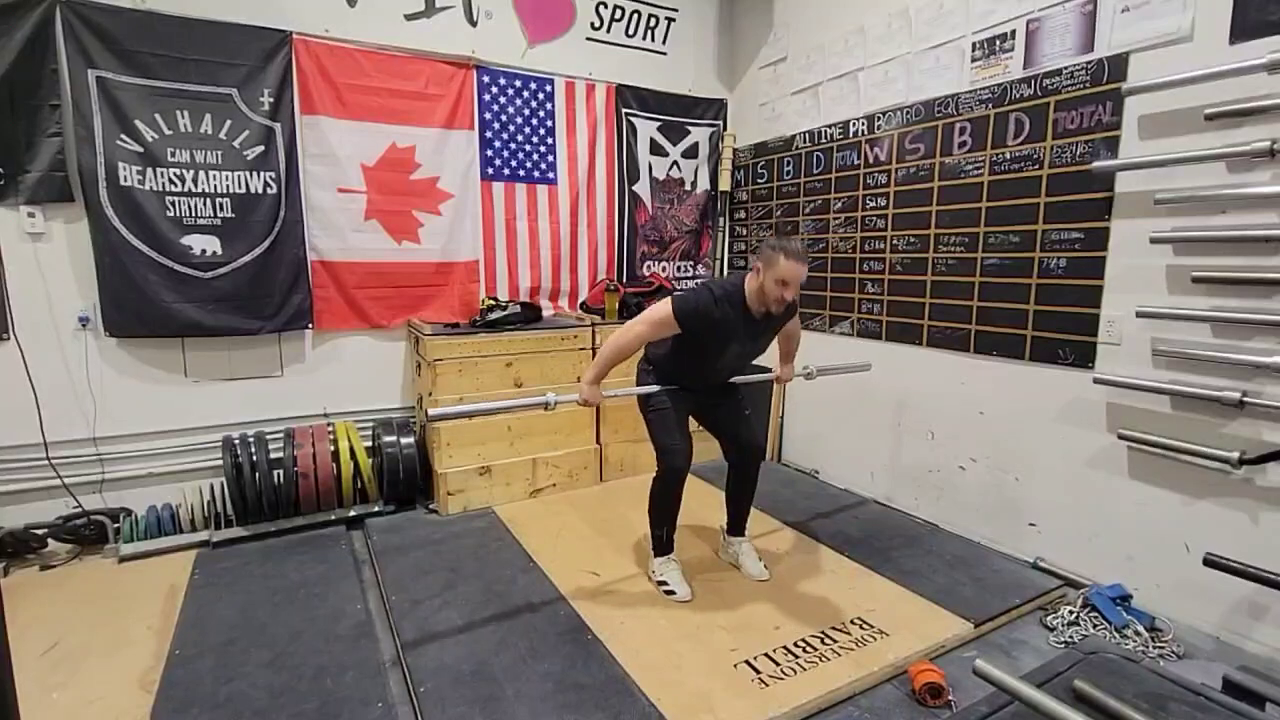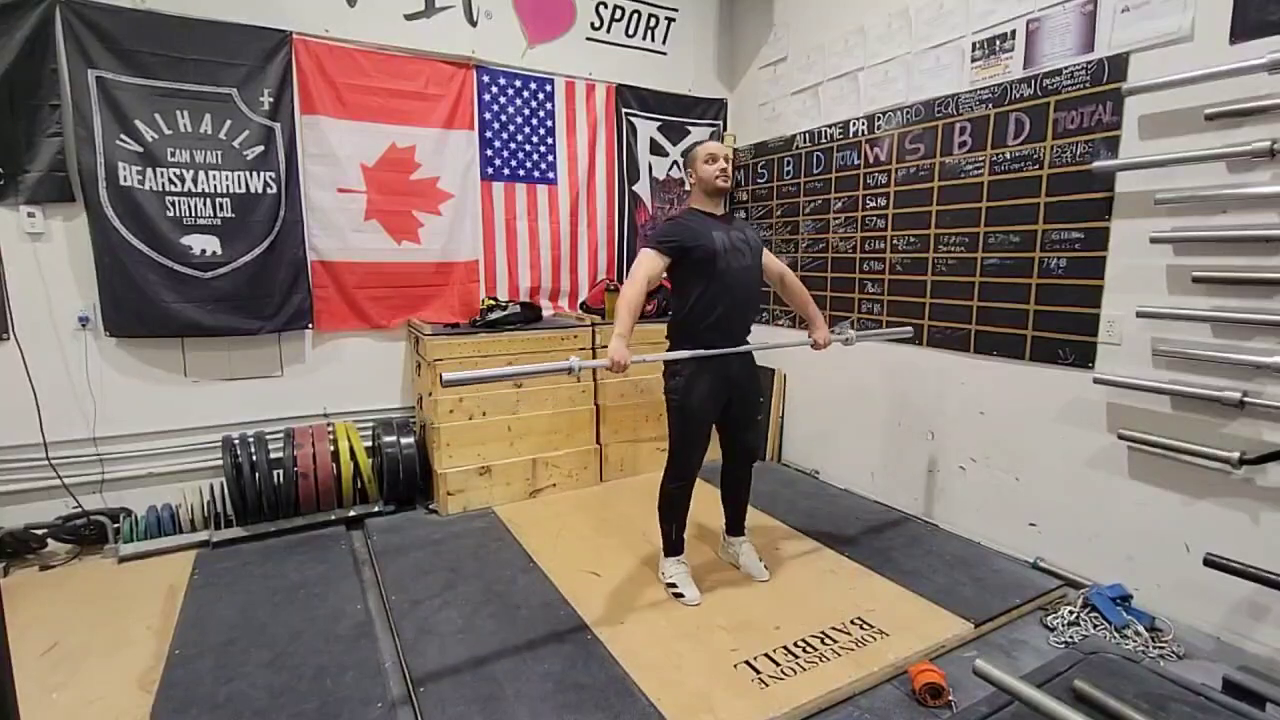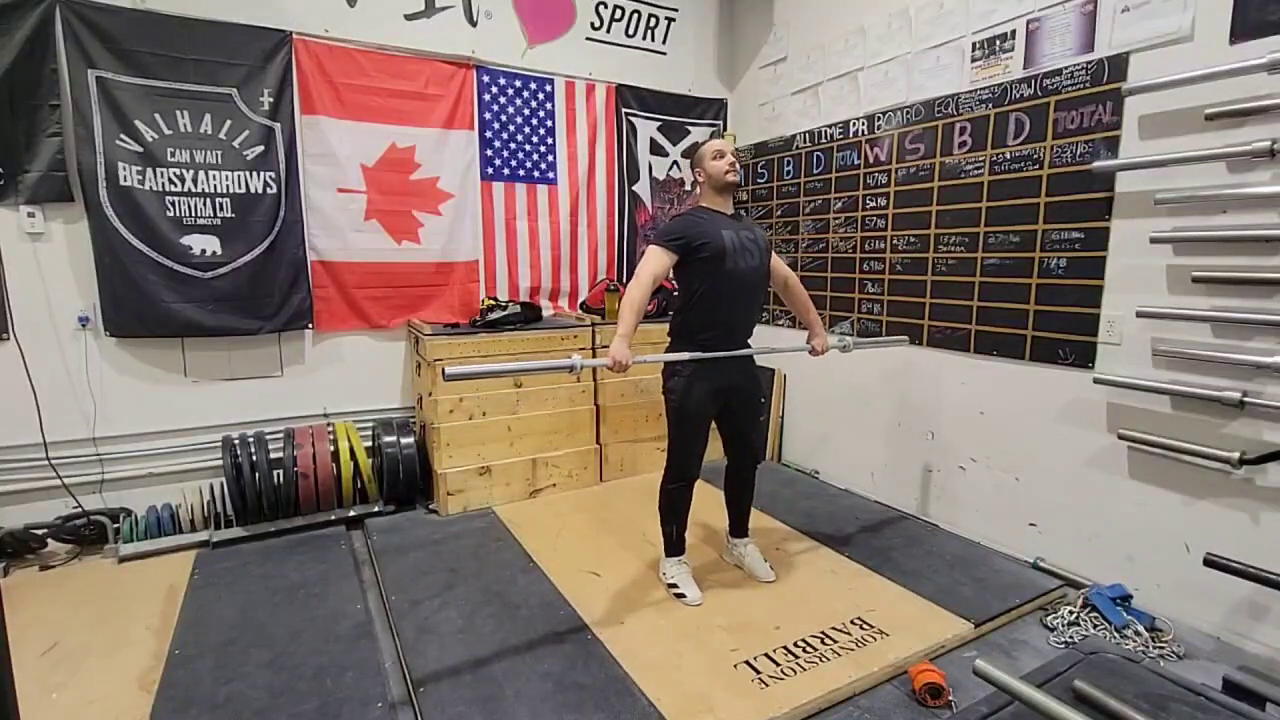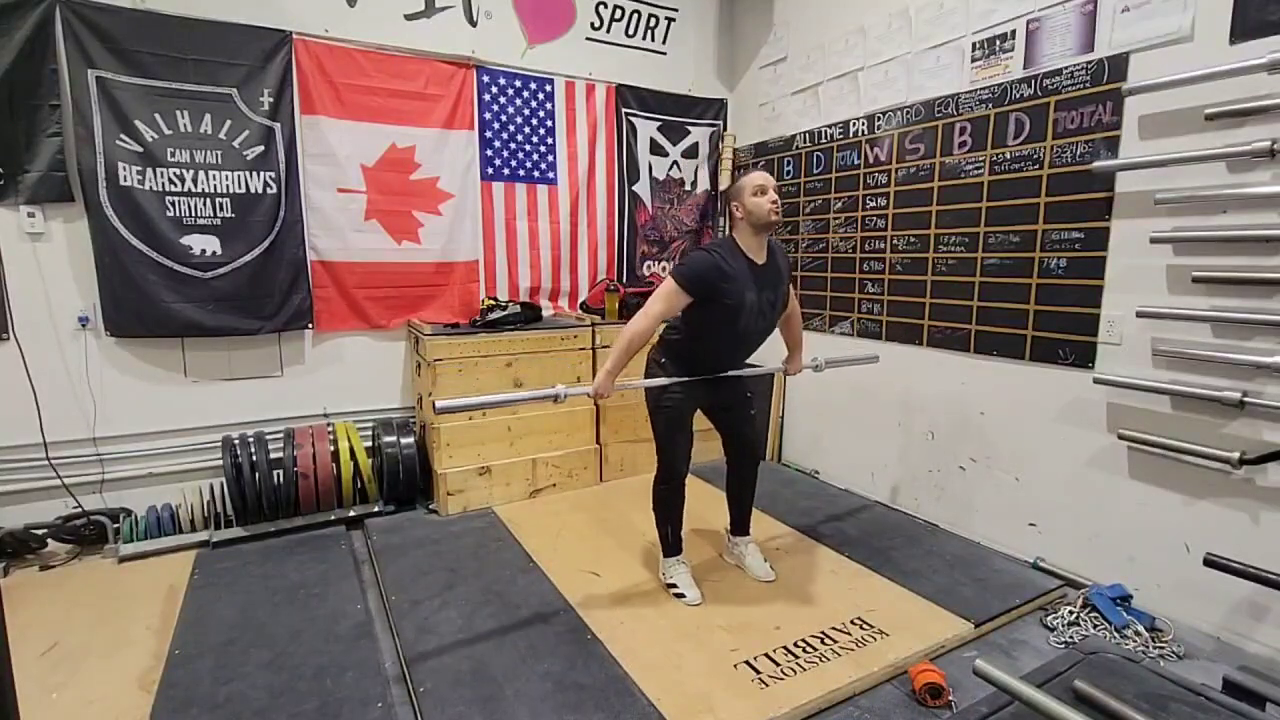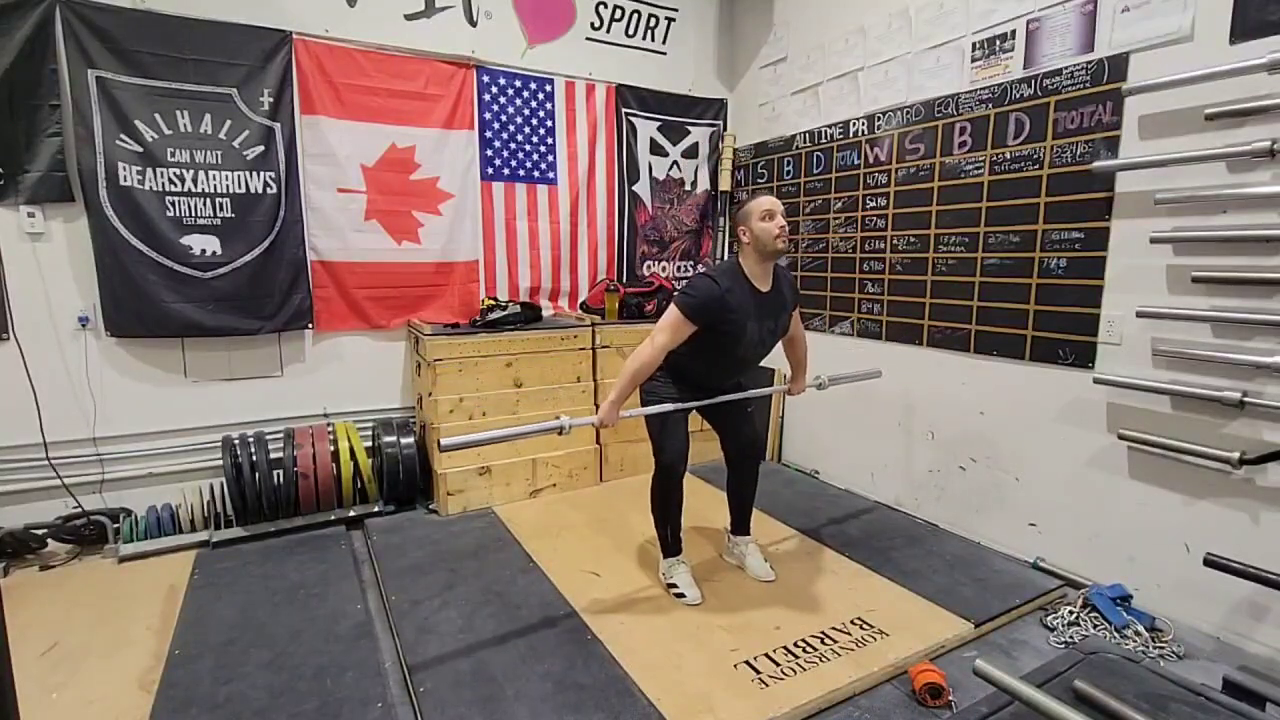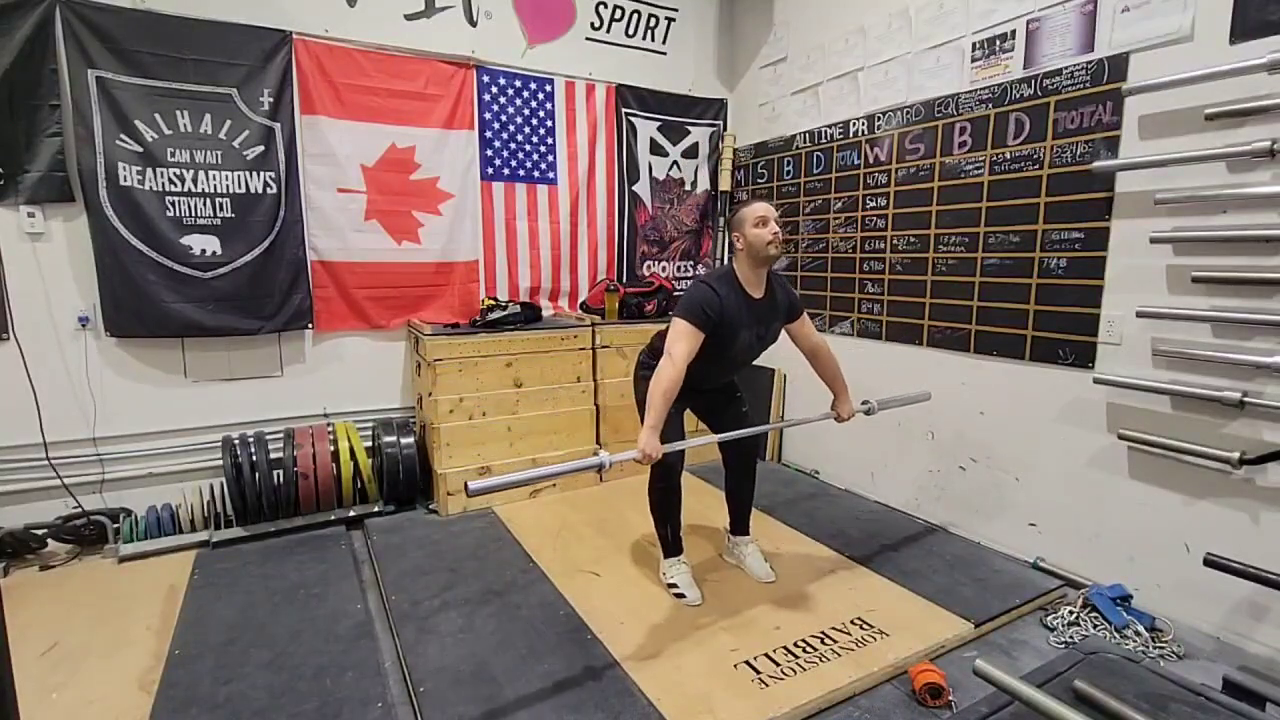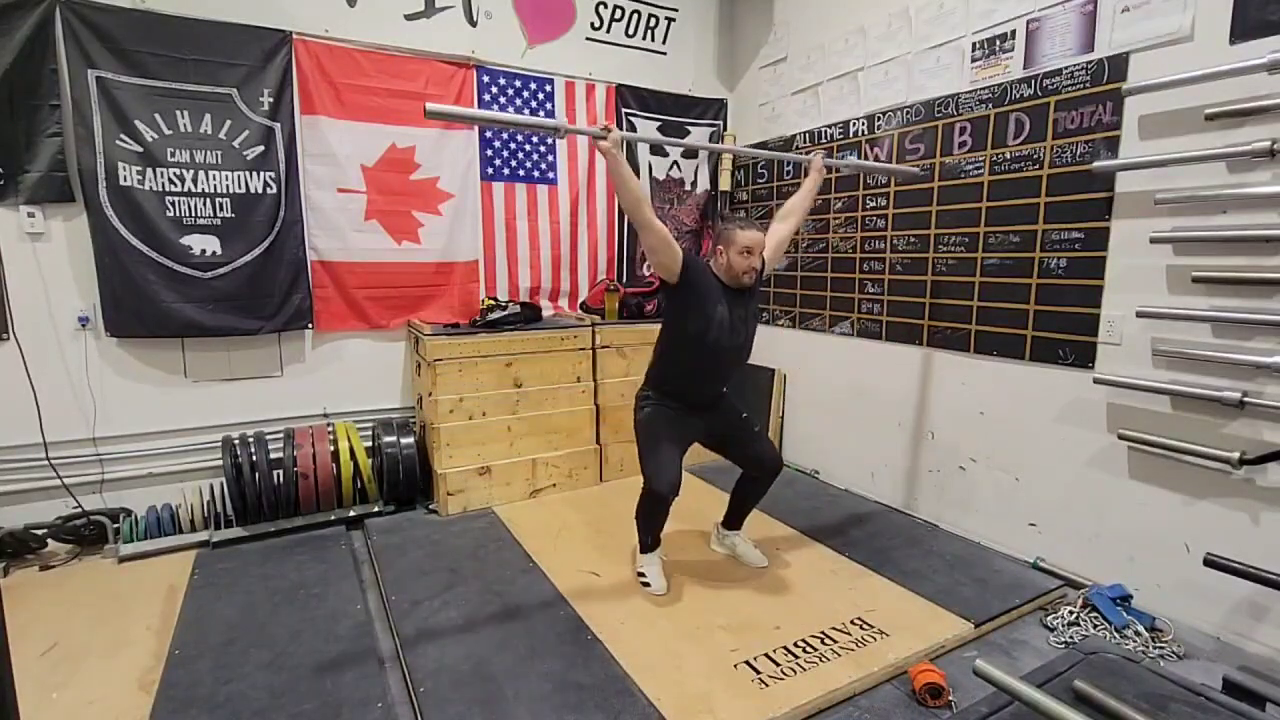
dt=0.7s
person 1, frame 1
left shoulder: (782, 305)
right shoulder: (711, 301)
left elbow: (791, 328)
right elbow: (636, 330)
left wrist: (787, 364)
right wrist: (592, 380)
left hip: (715, 384)
right hip: (664, 382)
left knee: (750, 449)
right knee: (676, 461)
left ankle: (734, 539)
right ankle: (662, 558)
person 1, frame 2
left shoulder: (745, 231)
right shoulder: (678, 229)
left elbow: (782, 276)
right elbow: (638, 281)
left wrist: (817, 321)
right wrist: (620, 340)
left hip: (740, 361)
right hip: (693, 366)
left knee: (743, 454)
right knee: (684, 464)
left ankle: (734, 539)
right ankle: (672, 558)
person 1, frame 3
left shoulder: (752, 230)
right shoulder: (686, 227)
left elbow: (785, 280)
right elbow: (644, 278)
left wrist: (816, 328)
right wrist: (622, 339)
left hip: (740, 363)
right hip: (693, 367)
left knee: (747, 457)
right knee: (684, 467)
left ankle: (738, 541)
right ankle: (673, 560)
person 1, frame 4
left shoulder: (778, 261)
right shoulder: (711, 263)
left elbow: (789, 310)
right elbow: (651, 315)
left wrist: (795, 355)
right wrist: (609, 372)
left hip: (726, 373)
right hip: (675, 373)
left knee: (748, 451)
right knee: (674, 465)
left ankle: (739, 541)
right ankle: (672, 561)
person 1, frame 5
left shoulder: (785, 284)
right shoulder: (714, 288)
left elbow: (794, 335)
right elbow: (656, 345)
left wrist: (799, 377)
right wrist: (613, 402)
left hip: (723, 381)
right hip: (671, 380)
left knee: (749, 449)
right knee: (671, 462)
left ankle: (739, 540)
right ankle: (672, 560)
person 1, frame 6
left shoulder: (781, 294)
right shoulder: (710, 294)
left elbow: (814, 346)
right elbow: (674, 360)
left wrist: (841, 396)
right wrist: (650, 433)
left hip: (716, 380)
right hip: (663, 375)
left knee: (744, 449)
right knee: (669, 461)
left ankle: (738, 540)
right ankle: (672, 560)
person 1, frame 7
left shoulder: (751, 278)
right shoulder: (687, 276)
left elbow: (785, 223)
right elbow: (645, 221)
left wrist: (814, 175)
right wrist: (613, 157)
left hip: (714, 404)
right hip: (664, 407)
left knee: (766, 461)
right knee: (662, 485)
left ankle: (728, 533)
right ankle: (647, 554)
